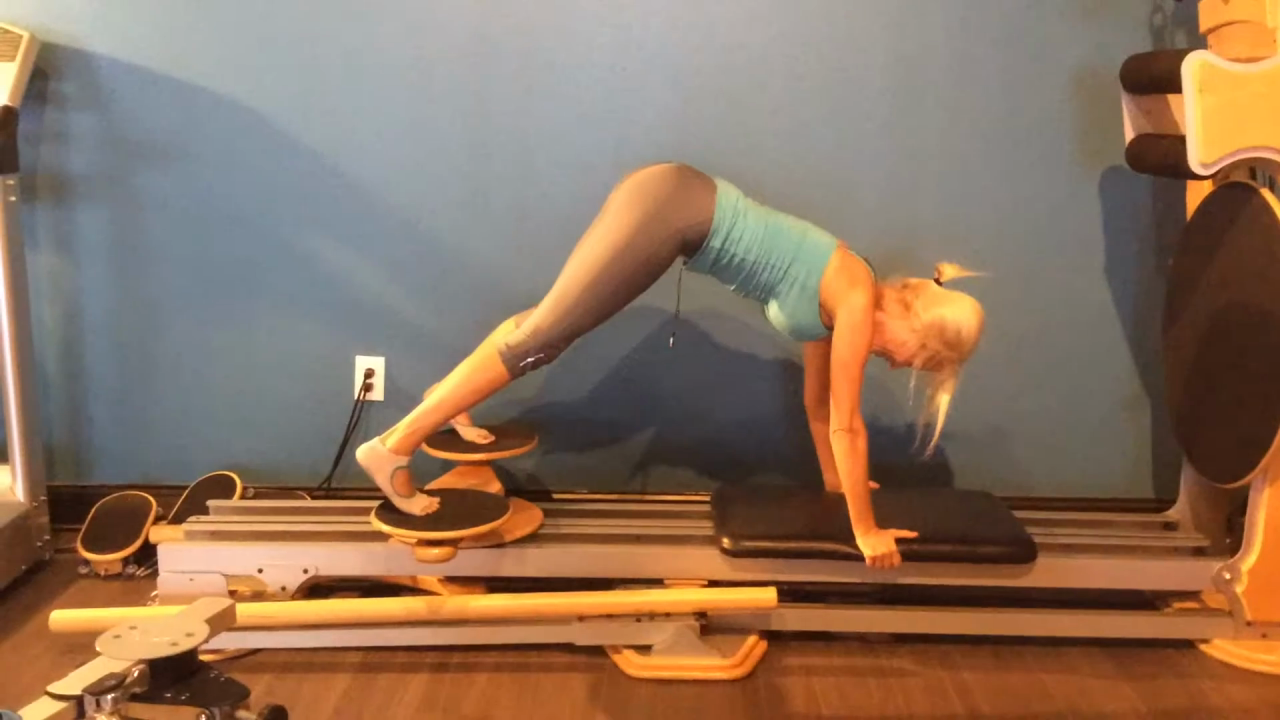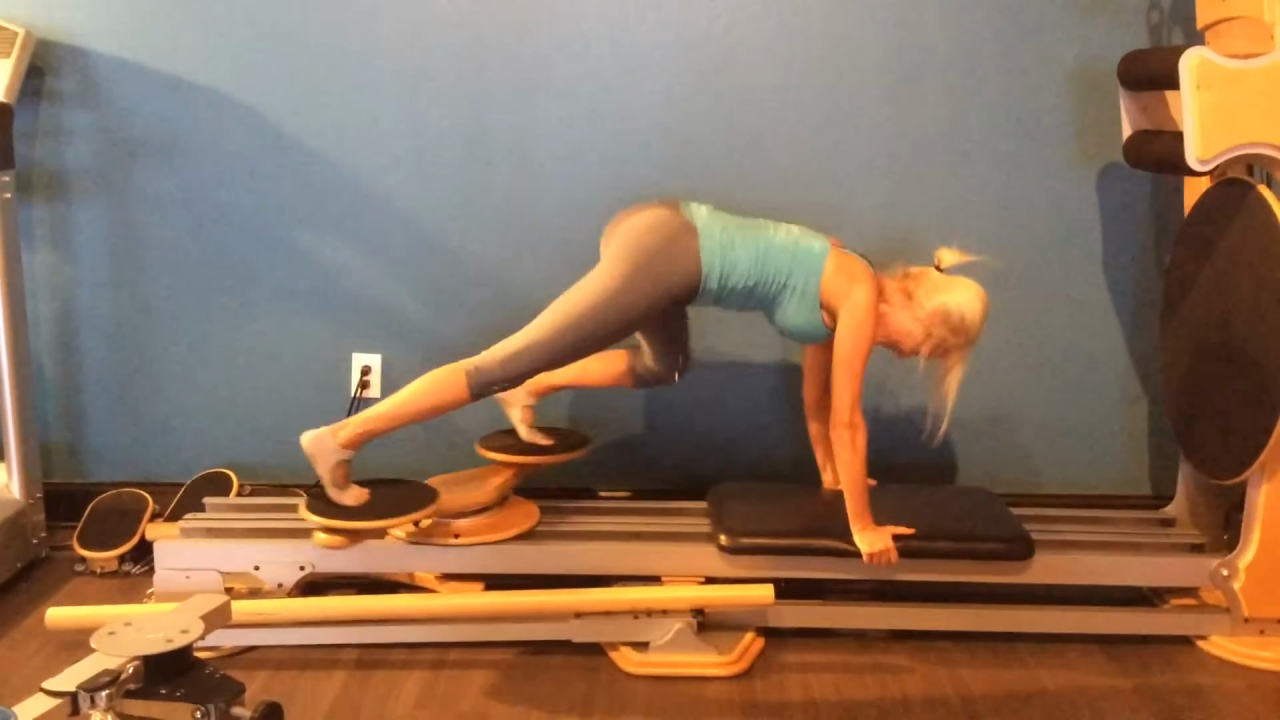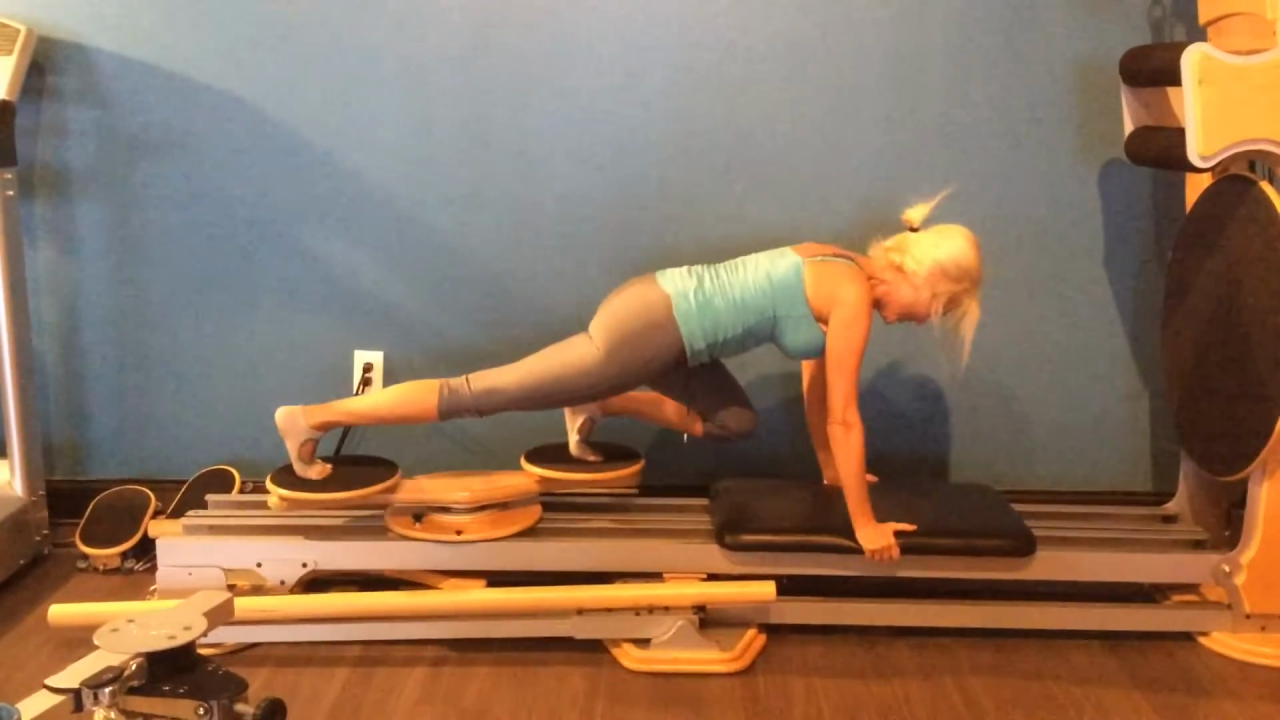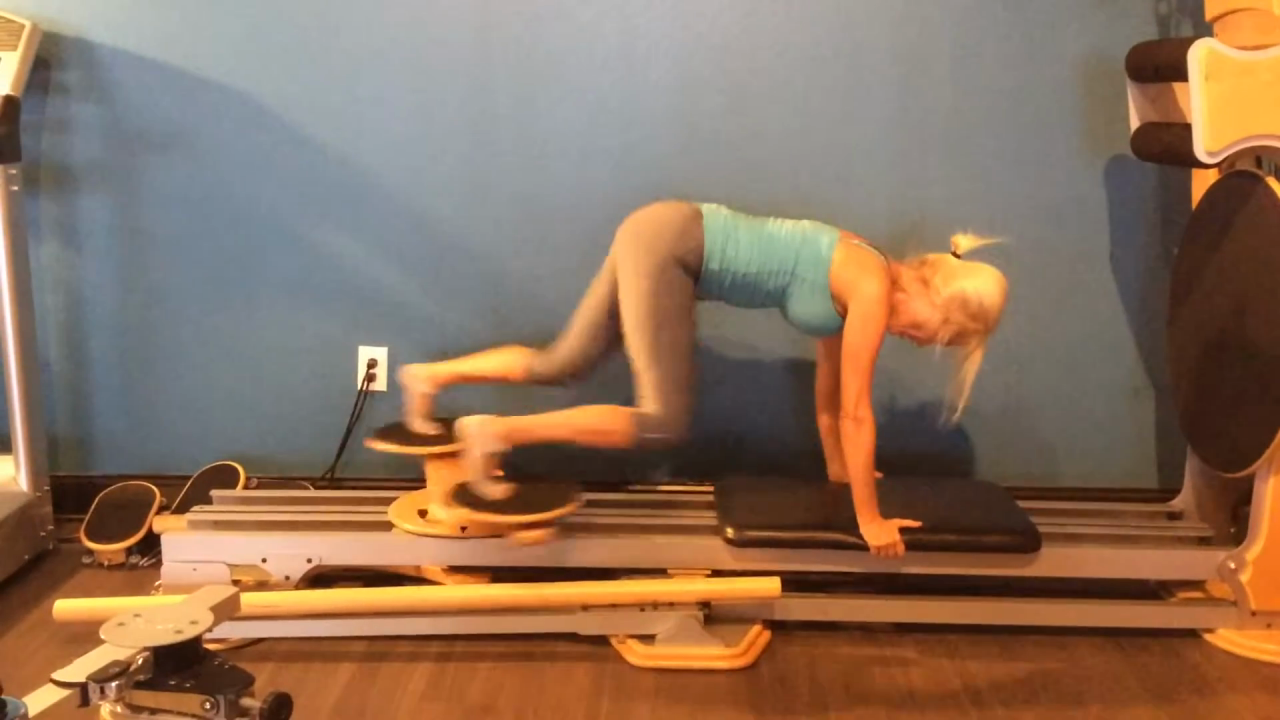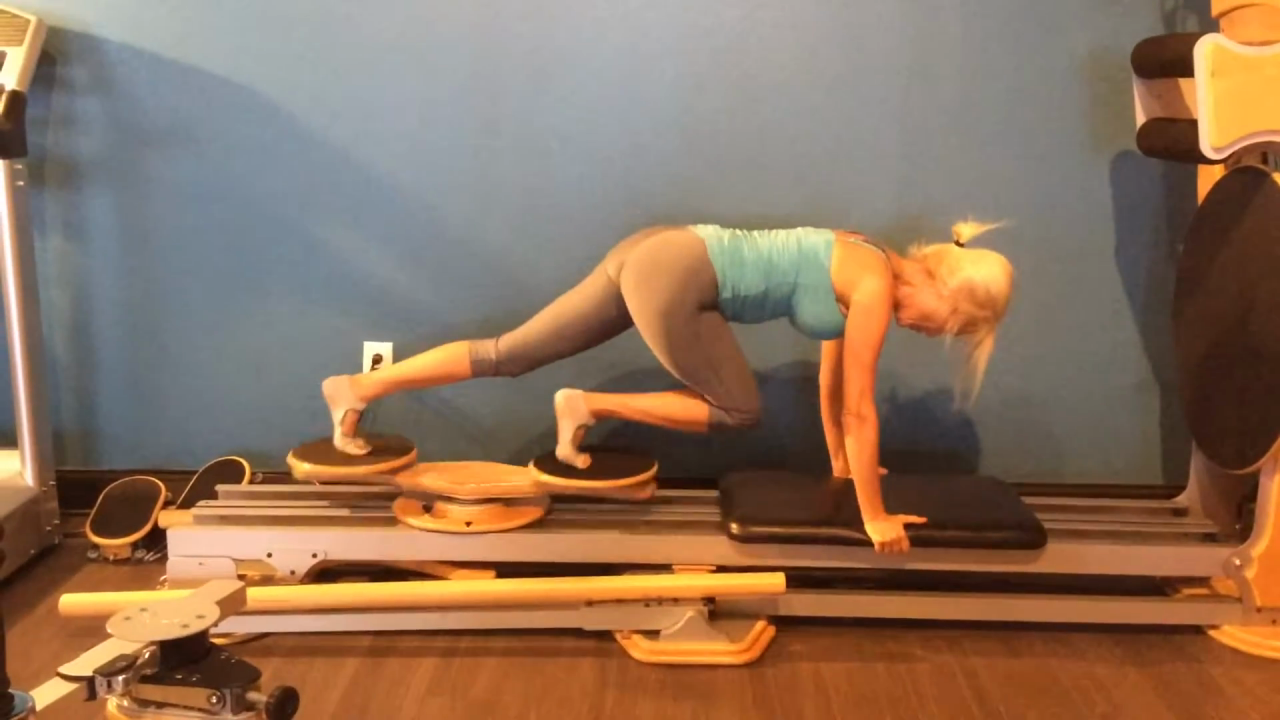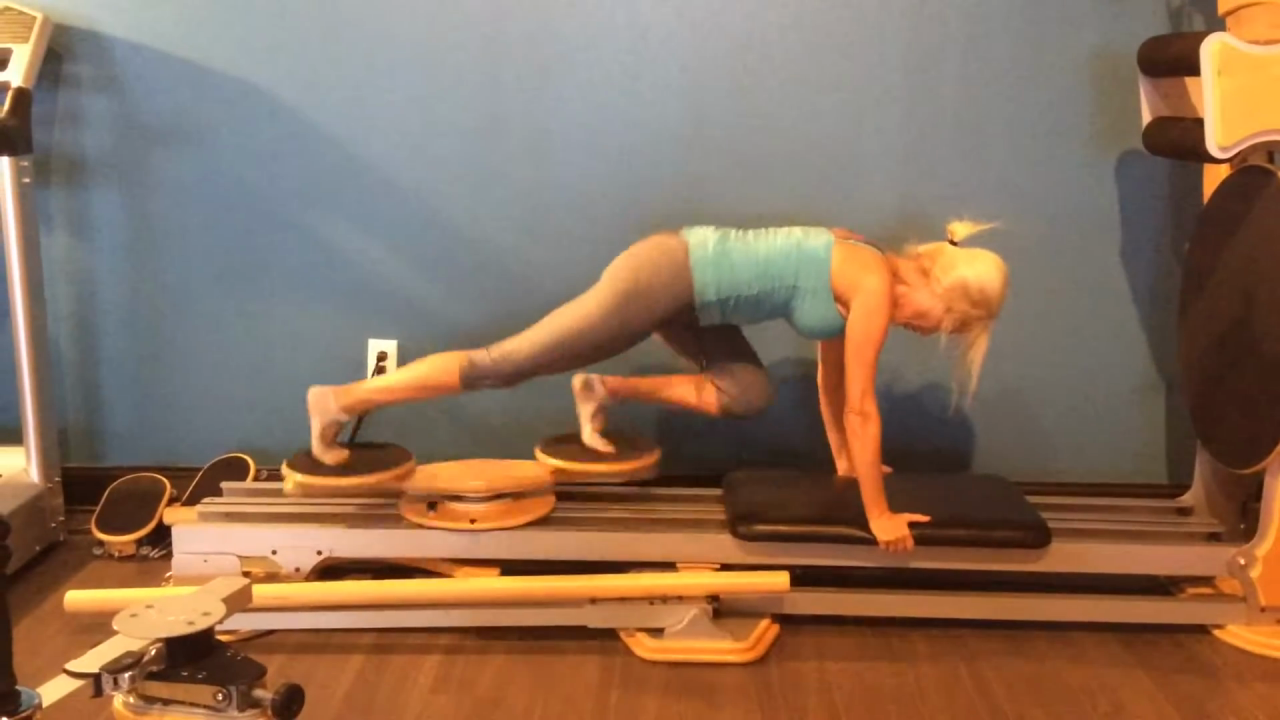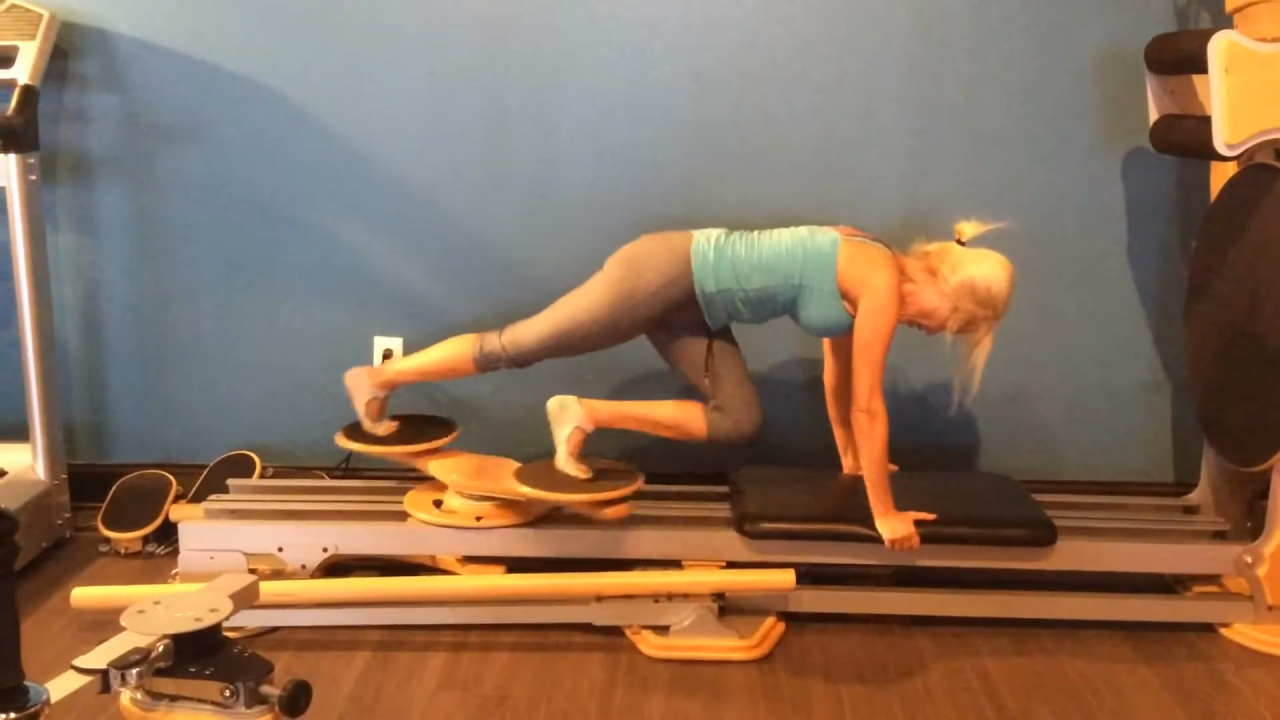
dt=0.7s
person 1, frame 1
left shoulder: (833, 303)
right shoulder: (858, 299)
left elbow: (817, 405)
right elbow: (846, 424)
left wrist: (835, 482)
right wrist: (866, 529)
left hip: (670, 203)
right hip: (670, 206)
left knee: (549, 319)
right knee: (543, 337)
left ankle: (447, 395)
right ankle: (393, 447)
person 1, frame 2
left shoulder: (835, 298)
right shoulder: (862, 295)
left elbow: (815, 403)
right elbow: (845, 422)
left wrist: (831, 479)
right wrist: (864, 527)
left hip: (661, 232)
right hip: (664, 253)
left knee: (664, 367)
right knee: (509, 361)
left ankle: (527, 392)
right ankle: (339, 439)
person 1, frame 3
left shoulder: (837, 270)
right shoulder: (855, 295)
left elbow: (816, 389)
right elbow: (843, 418)
left wrist: (833, 474)
right wrist: (864, 522)
left hip: (655, 307)
right hip: (644, 331)
left knee: (736, 421)
right knee: (478, 395)
left ankle: (596, 405)
right ankle: (309, 418)
person 1, frame 4
left shoulder: (855, 284)
right shoulder: (874, 289)
left elbow: (827, 392)
right elbow: (855, 412)
left wrist: (839, 474)
right wrist: (869, 519)
left hip: (663, 235)
right hip: (668, 242)
left knee: (560, 366)
right knee: (664, 424)
left ankle: (431, 378)
right ankle: (497, 432)
person 1, frame 5
left shoulder: (861, 271)
right shoulder: (878, 287)
left elbow: (831, 382)
right elbow: (857, 410)
left wrist: (842, 466)
right wrist: (874, 514)
left hip: (654, 252)
right hip: (671, 279)
left knee: (507, 354)
right knee: (738, 409)
left ankle: (357, 389)
right ankle: (586, 407)
person 1, frame 6
left shoulder: (857, 273)
right shoulder: (876, 286)
left elbow: (831, 378)
right elbow: (859, 408)
left wrist: (847, 464)
right wrist: (879, 514)
left hip: (677, 261)
right hip: (662, 280)
left knee: (749, 394)
right knee: (502, 365)
left ankle: (608, 389)
right ankle: (342, 399)
person 1, frame 7
left shoulder: (866, 274)
right shoulder: (884, 284)
left elbow: (836, 374)
right elbow: (866, 406)
left wrist: (851, 461)
right wrist: (884, 511)
left hip: (687, 294)
right hip: (663, 275)
left knee: (738, 421)
right knee: (512, 348)
left ankle: (584, 417)
right ankle: (373, 380)
